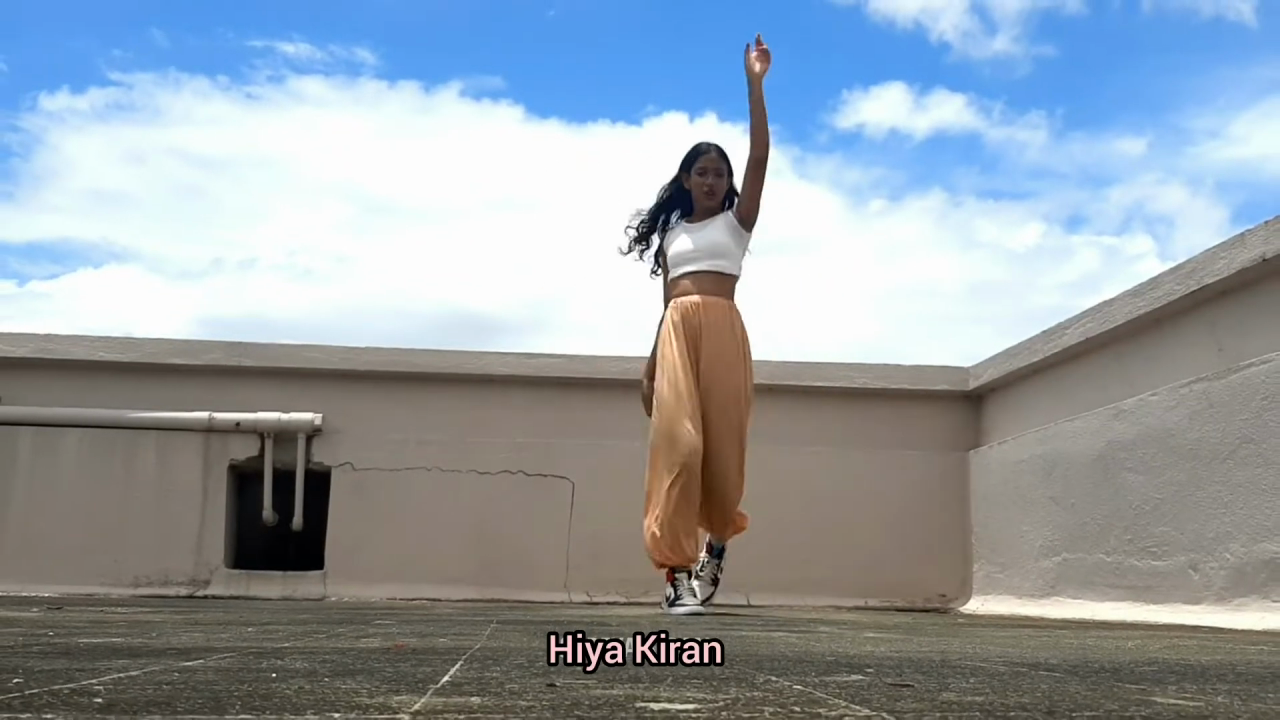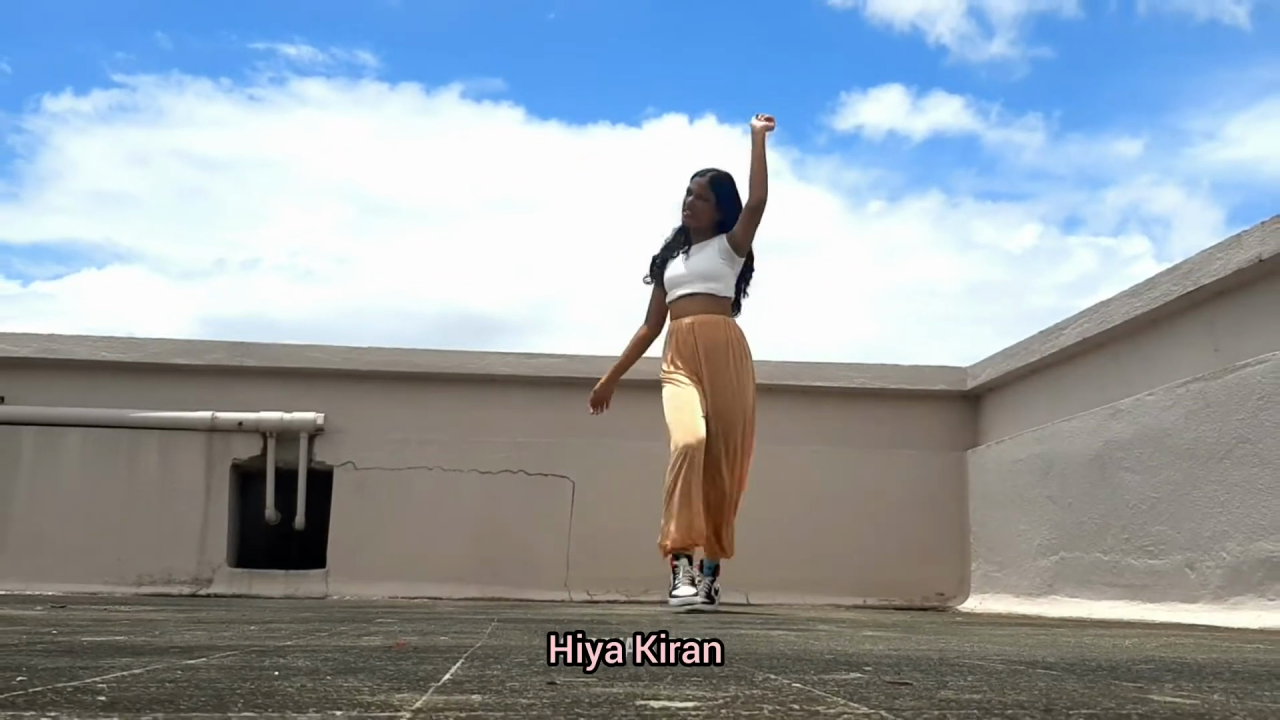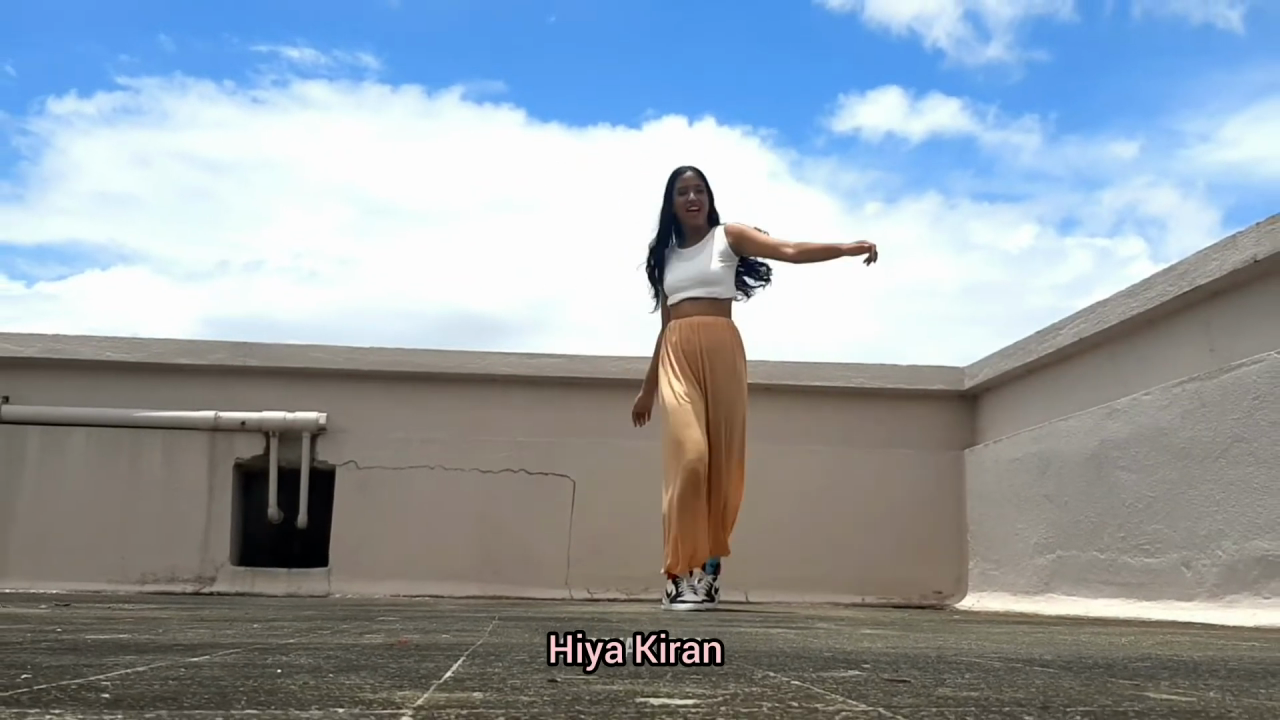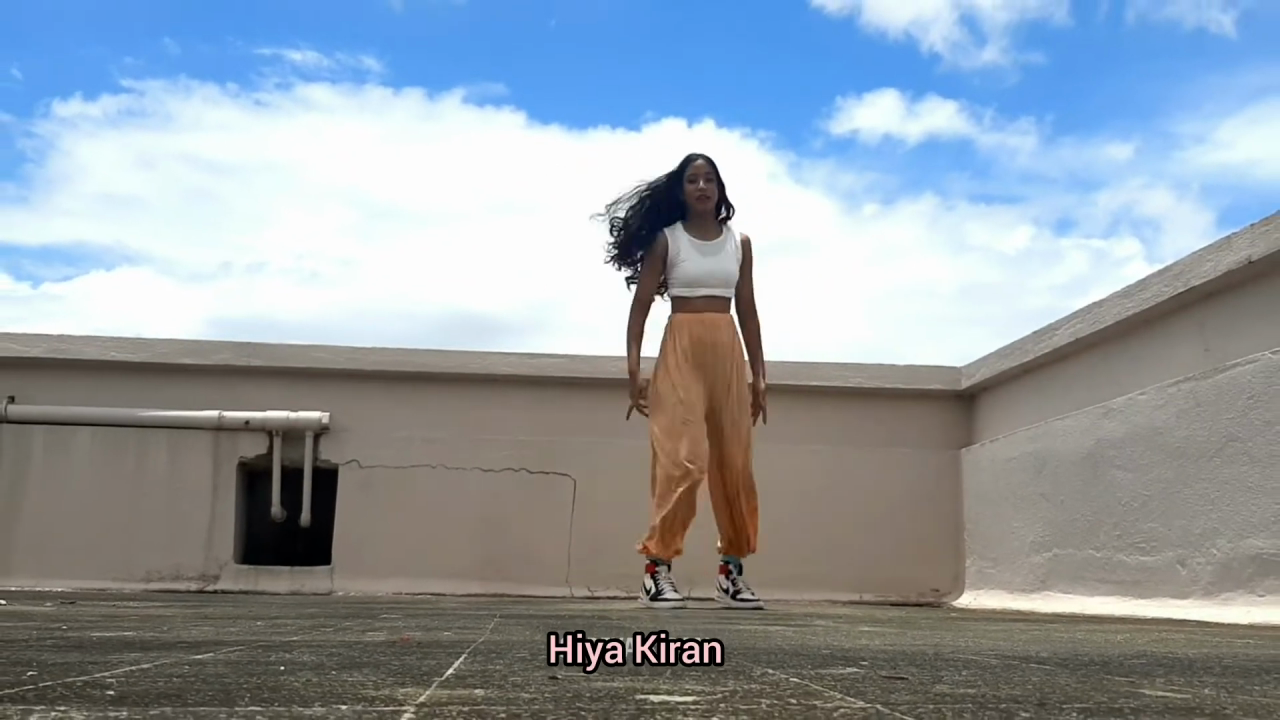
dt=0.3s
person 1, frame 1
left shoulder: (739, 219)
right shoulder: (670, 232)
left elbow: (760, 155)
left wrist: (754, 86)
right wrist: (649, 371)
left hip: (726, 333)
right hip: (675, 334)
left knee: (725, 447)
right knee: (680, 447)
left ankle: (716, 548)
right ankle: (677, 569)
person 1, frame 2
left shoulder: (730, 242)
right shoulder: (670, 255)
left elbow: (757, 202)
right elbow: (648, 325)
left wrist: (758, 139)
right wrist: (608, 378)
left hip: (725, 351)
right hip: (675, 357)
left knee: (724, 462)
right knee: (688, 443)
left ankle: (709, 571)
right ankle: (682, 557)
person 1, frame 3
left shoulder: (731, 236)
right shoulder: (666, 257)
left elbow: (793, 251)
left wrist: (849, 248)
right wrist: (647, 389)
left hip: (724, 350)
right hip: (677, 362)
left knee: (725, 465)
right knee: (689, 460)
left ankle: (708, 568)
right ankle: (679, 575)
person 1, frame 4
left shoulder: (739, 242)
right shoulder: (664, 239)
left elbow: (748, 307)
right elbow: (638, 306)
left wrist: (759, 377)
right wrist: (634, 374)
left hip: (728, 353)
right hip: (681, 349)
left knee: (737, 468)
right knee: (681, 463)
left ankle: (732, 571)
right ankle: (655, 566)
